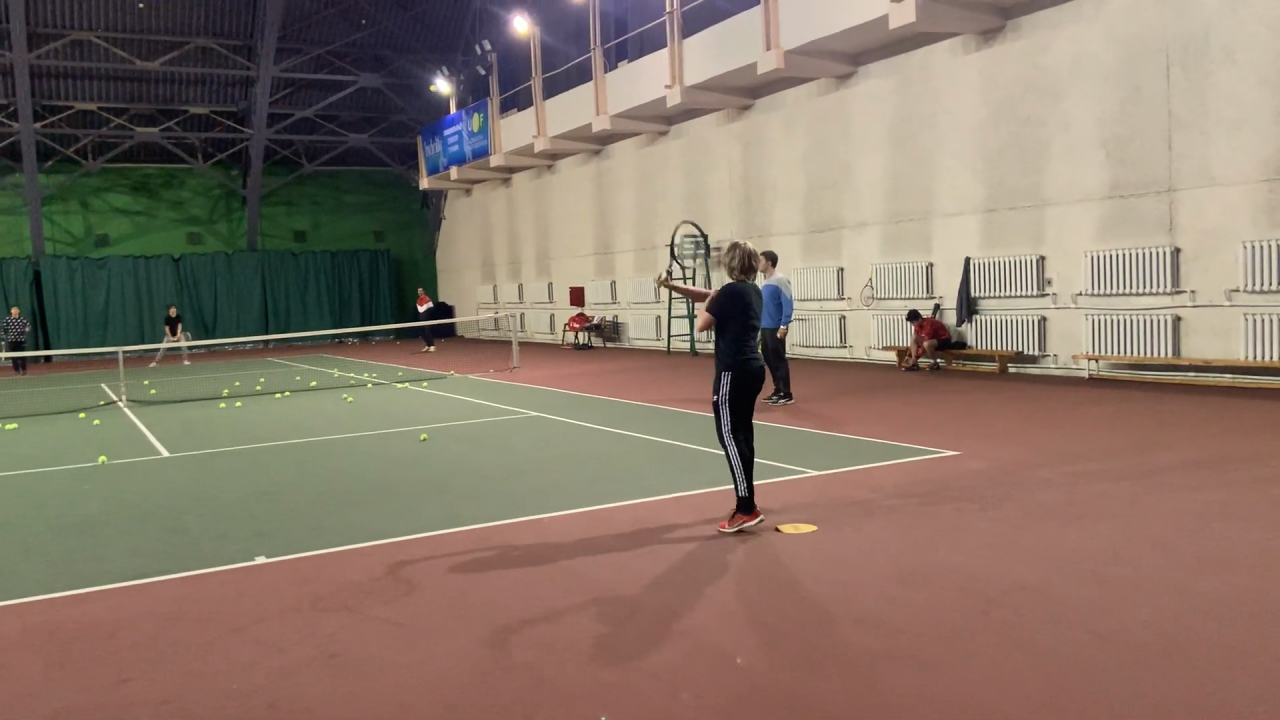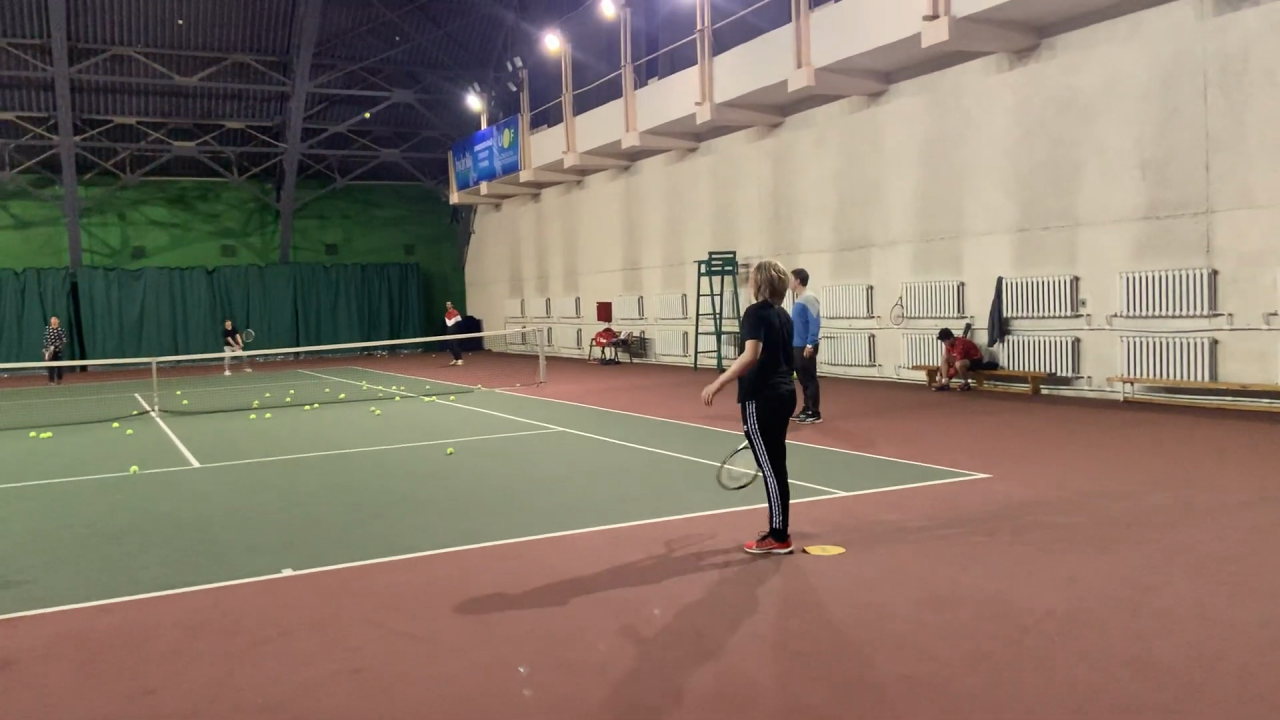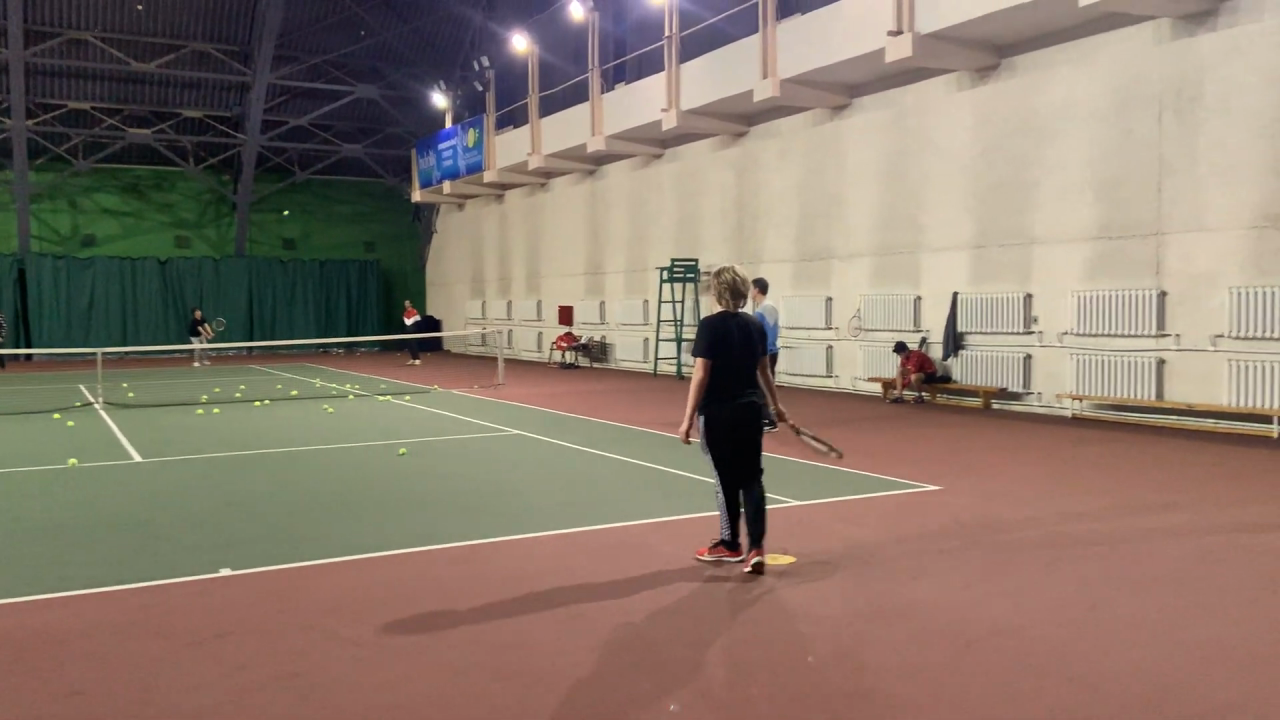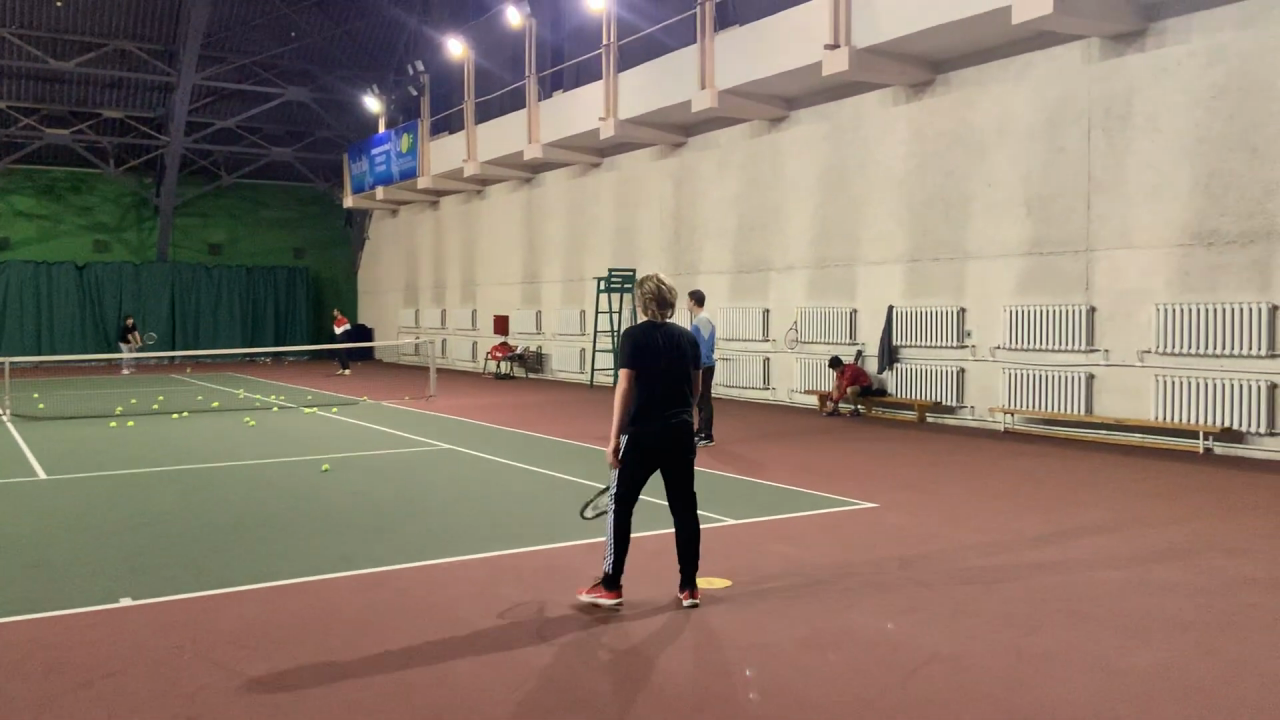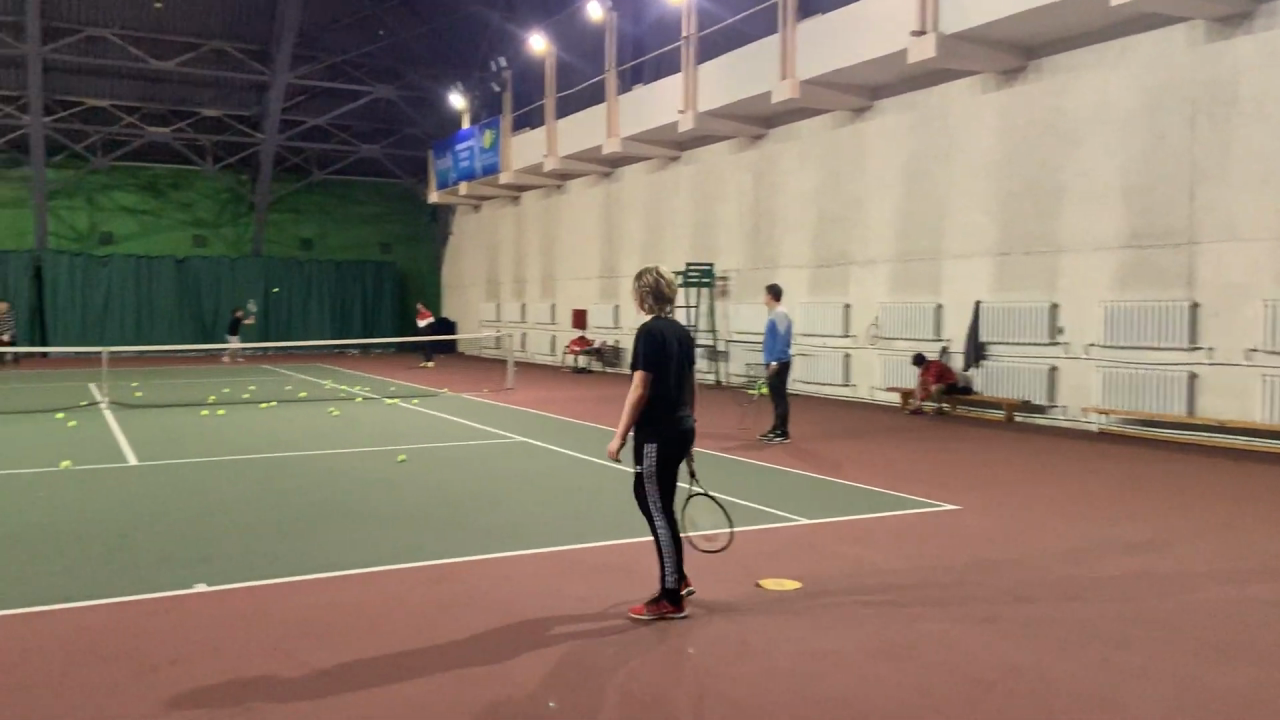
dt=0.5s
person 1, frame 1
left shoulder: (731, 291)
right shoulder: (752, 291)
left elbow: (701, 324)
right elbow: (709, 296)
left wrist: (707, 303)
right wrist: (673, 286)
left hip: (734, 372)
right hip: (751, 369)
left knee: (731, 439)
right knee: (742, 436)
left ankle: (747, 510)
right ankle: (745, 500)
person 1, frame 2
left shoulder: (755, 312)
right shoulder: (783, 315)
left elbow: (751, 357)
left wrist: (718, 383)
left hip: (761, 399)
right hip: (783, 394)
left knee: (770, 465)
right knee: (775, 462)
left ankle: (779, 537)
right ankle: (778, 526)
person 1, frame 3
left shoulder: (710, 325)
right shoulder: (754, 325)
left elbow: (700, 375)
right elbow: (763, 370)
left wrist: (688, 418)
right wrist: (775, 404)
left hip: (716, 413)
right hip: (750, 411)
left knee: (727, 479)
right knee: (751, 477)
left ankle: (730, 544)
right ankle: (756, 547)
person 1, frame 4
left shoulder: (634, 336)
right shoulder: (688, 338)
left elbow: (624, 389)
right elbow: (695, 388)
left wrist: (614, 438)
left hip: (643, 433)
right hip: (681, 432)
left knee: (620, 504)
right knee: (684, 506)
left ankle: (610, 585)
right ankle: (688, 586)
person 1, frame 5
left shoulder: (650, 332)
right shoulder: (681, 332)
left elbow: (640, 391)
left wrist: (619, 436)
left hip: (657, 434)
right hip: (679, 429)
left knee: (659, 510)
right knee: (649, 499)
left ankle: (671, 598)
right ankle: (678, 578)
